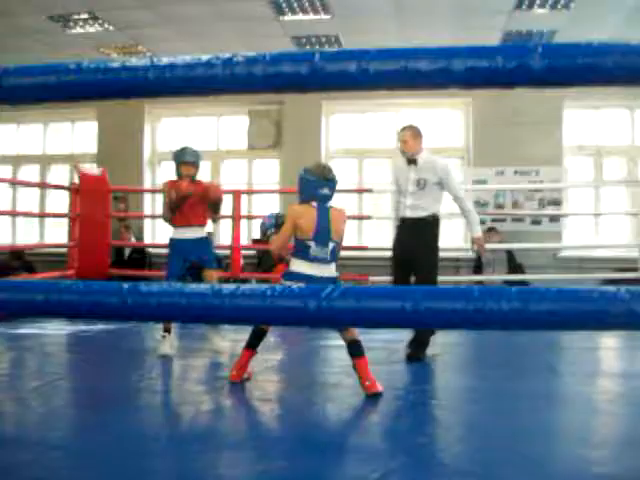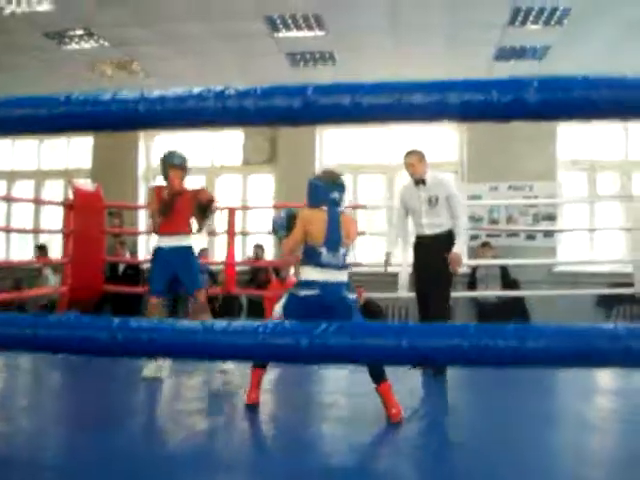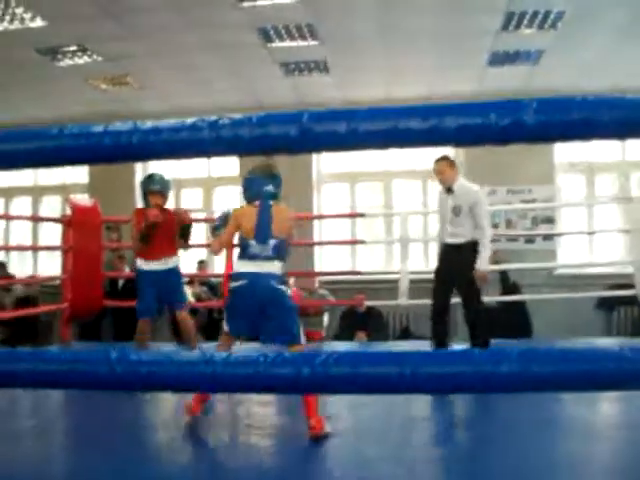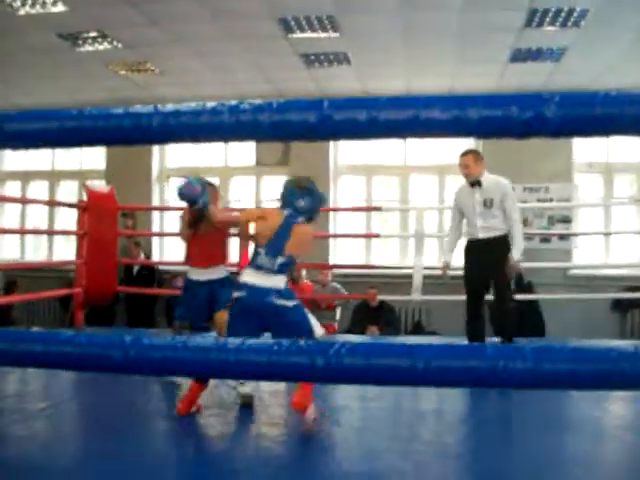
dt=0.5s
person 1, frame 1
left shoulder: (296, 212)
right shoulder: (340, 215)
left elbow: (276, 248)
left wrist: (272, 231)
left hip: (298, 281)
right hip: (327, 283)
right knee: (347, 327)
left ankle: (238, 370)
right ankle: (368, 381)
person 1, frame 2
left shoulder: (307, 215)
right shoulder: (350, 221)
left elbow: (287, 252)
left wrist: (282, 232)
left hip: (309, 291)
right hip: (340, 292)
left ankle: (253, 391)
right ankle: (392, 407)
person 1, frame 3
left shoulder: (239, 213)
right shoulder: (287, 215)
left elbow: (216, 248)
left wrist: (220, 228)
left hip: (242, 286)
right hip: (273, 287)
left knee: (225, 343)
right knee: (297, 352)
left ankle: (199, 401)
right ankle: (315, 422)
person 1, frame 4
left shoulder: (268, 215)
right shoulder: (307, 232)
left hip: (246, 294)
right hip: (276, 298)
left ankle: (188, 402)
right ankle: (302, 398)
person 2, frame 1
left shoulder: (438, 166)
right shoulder: (398, 167)
left elbow: (460, 197)
left wrist: (475, 230)
left hip: (425, 227)
right hip: (404, 228)
left knee: (425, 286)
right knee: (400, 283)
left ankle: (420, 343)
right ankle: (423, 330)
person 2, frame 2
left shoulder: (444, 183)
right shoulder: (406, 191)
left elbow: (460, 217)
right elbow: (400, 222)
left wrist: (458, 248)
right wrist: (390, 249)
left hip: (443, 242)
right hip: (421, 245)
left knee: (440, 299)
right knee: (423, 300)
person 2, frame 3
left shoulder: (474, 192)
right shoulder: (442, 195)
left elbow: (485, 229)
left wrist: (482, 264)
right wrist: (439, 259)
left hip: (466, 252)
right hip: (447, 252)
left knee: (472, 305)
right knee: (439, 305)
left ankle: (481, 350)
right ankle: (440, 350)
person 2, frame 4
left shoulder: (502, 185)
right shoulder: (461, 193)
left elbow: (515, 221)
right elbow: (455, 227)
left wrist: (515, 254)
right wrist: (447, 257)
left hip: (497, 246)
right hip: (474, 249)
left knee: (503, 300)
right knee: (473, 302)
left ankle: (508, 344)
right ankle: (476, 346)
person 3, frame 1
left shoulder: (204, 188)
right shoulder: (169, 187)
left elbow: (214, 217)
right elbow: (167, 217)
left wrist: (216, 202)
right wrist: (176, 200)
left hip: (200, 240)
right hip: (179, 242)
left knee: (213, 283)
right ankle: (166, 336)
person 3, frame 2
left shoulder: (190, 195)
right shoulder: (156, 193)
left elbow: (201, 225)
right elbow: (155, 226)
left wrist: (206, 206)
right wrist: (168, 200)
left hip: (184, 250)
right hip: (163, 251)
left knee: (200, 299)
right knee: (155, 303)
person 3, frame 3
left shoulder: (173, 215)
right shoulder: (138, 215)
left elbow: (183, 244)
right elbow: (136, 248)
left wrist: (185, 227)
right wrist: (146, 229)
left hip: (170, 271)
right hip: (147, 273)
left knee: (184, 318)
right knee: (144, 322)
person 3, frame 4
left shoulder: (224, 218)
right shoulder: (188, 215)
right elbow: (186, 236)
right wrist: (194, 214)
left hip: (219, 279)
right hip: (194, 280)
left knee: (222, 323)
right knee: (180, 328)
